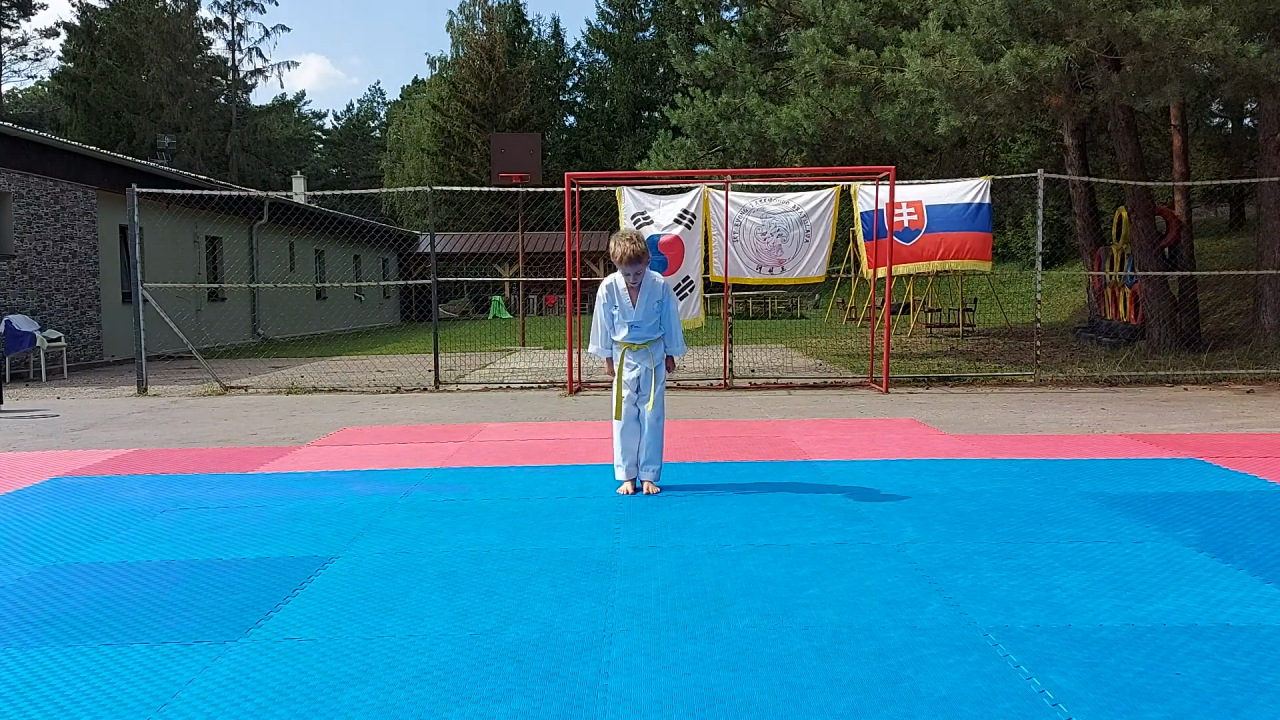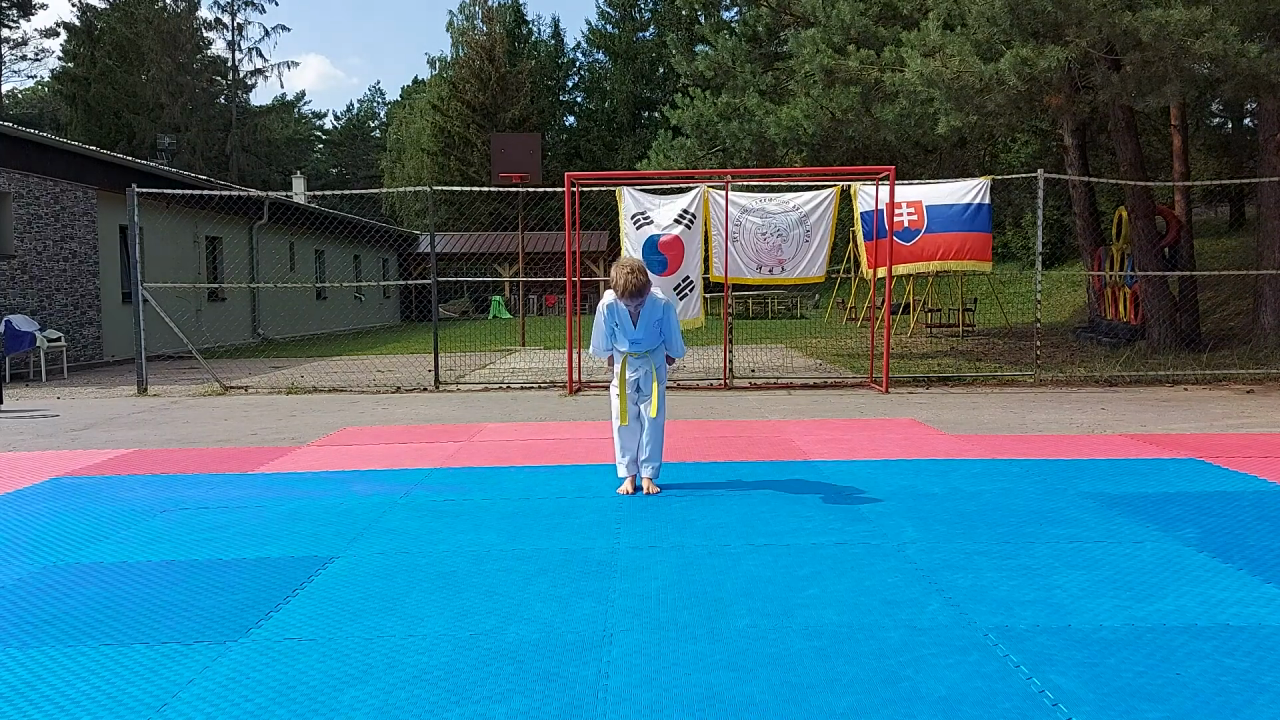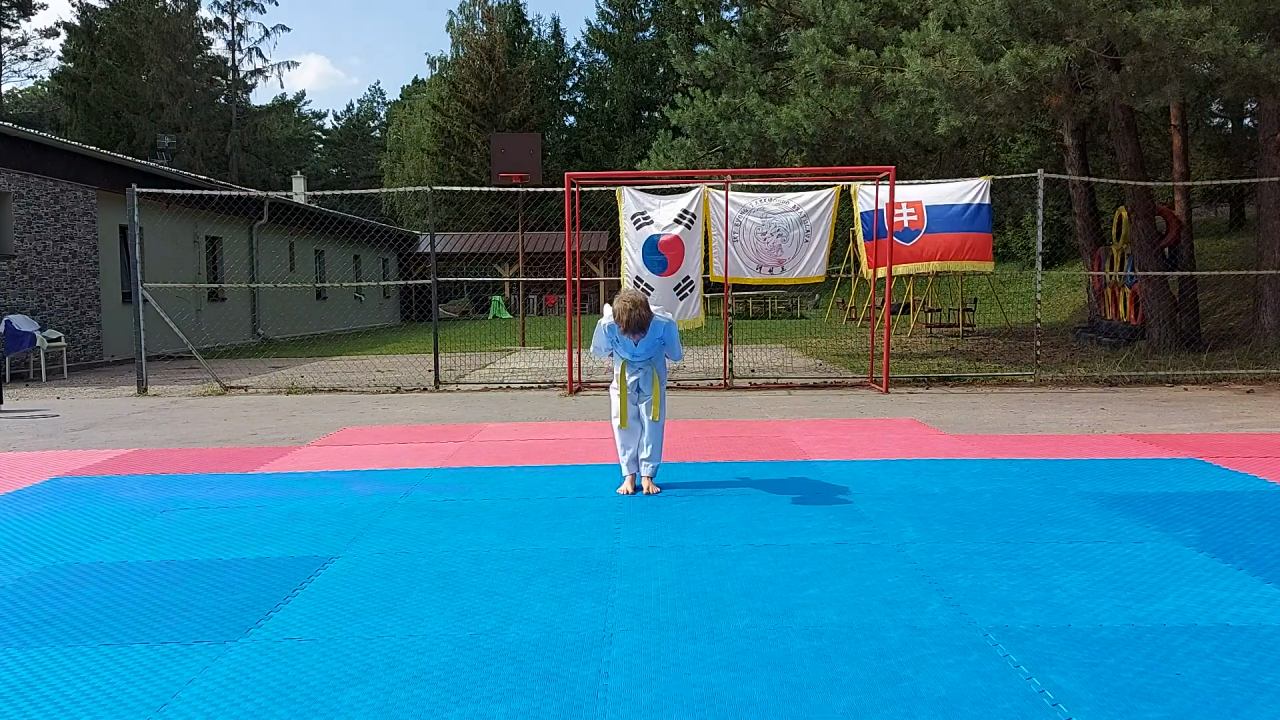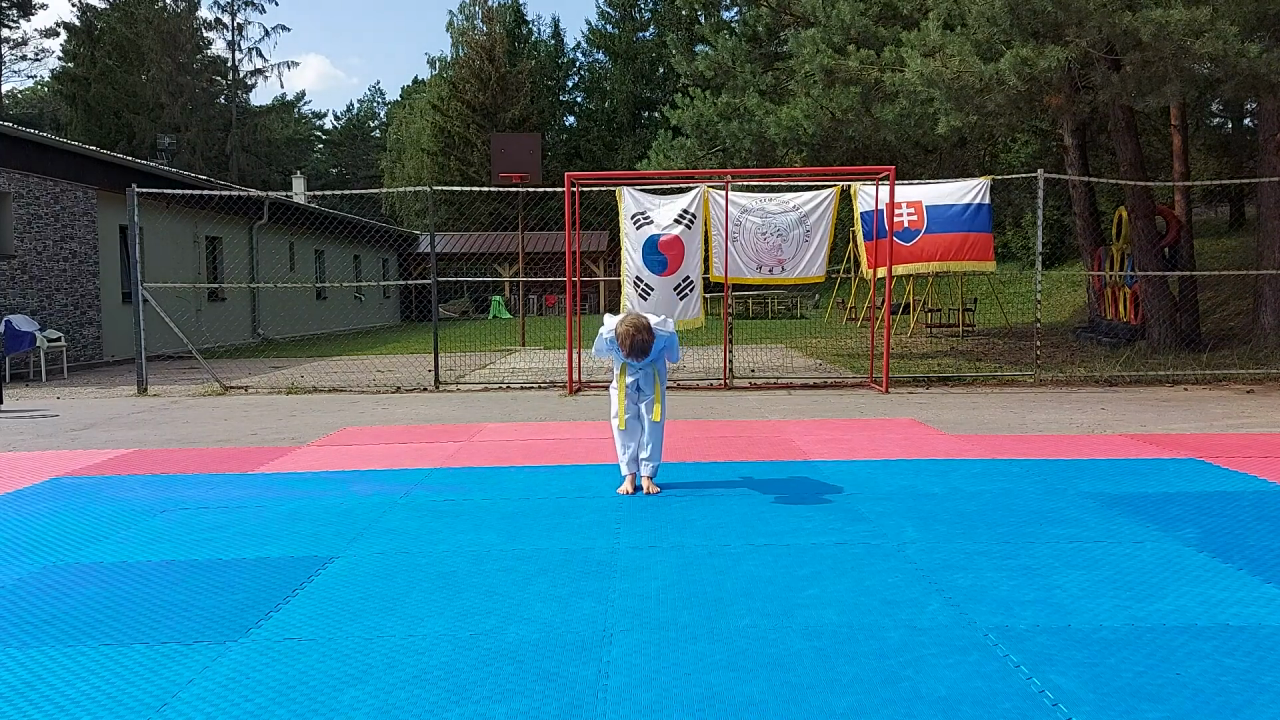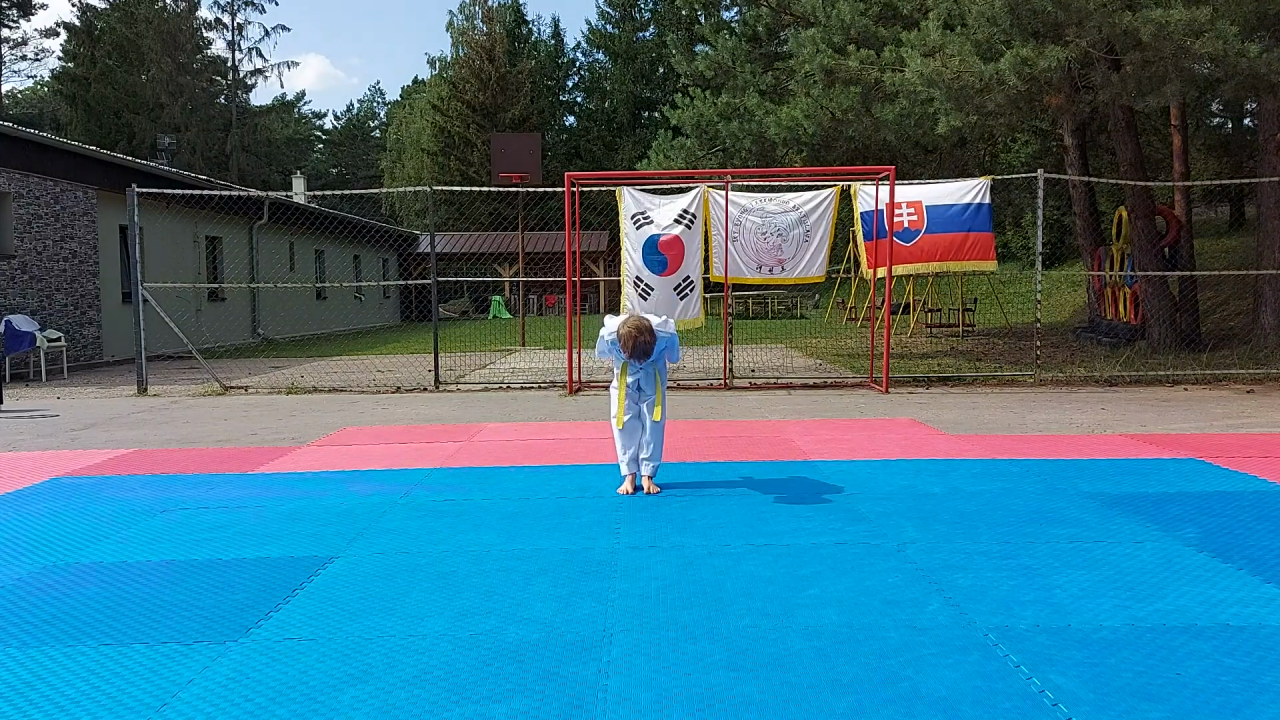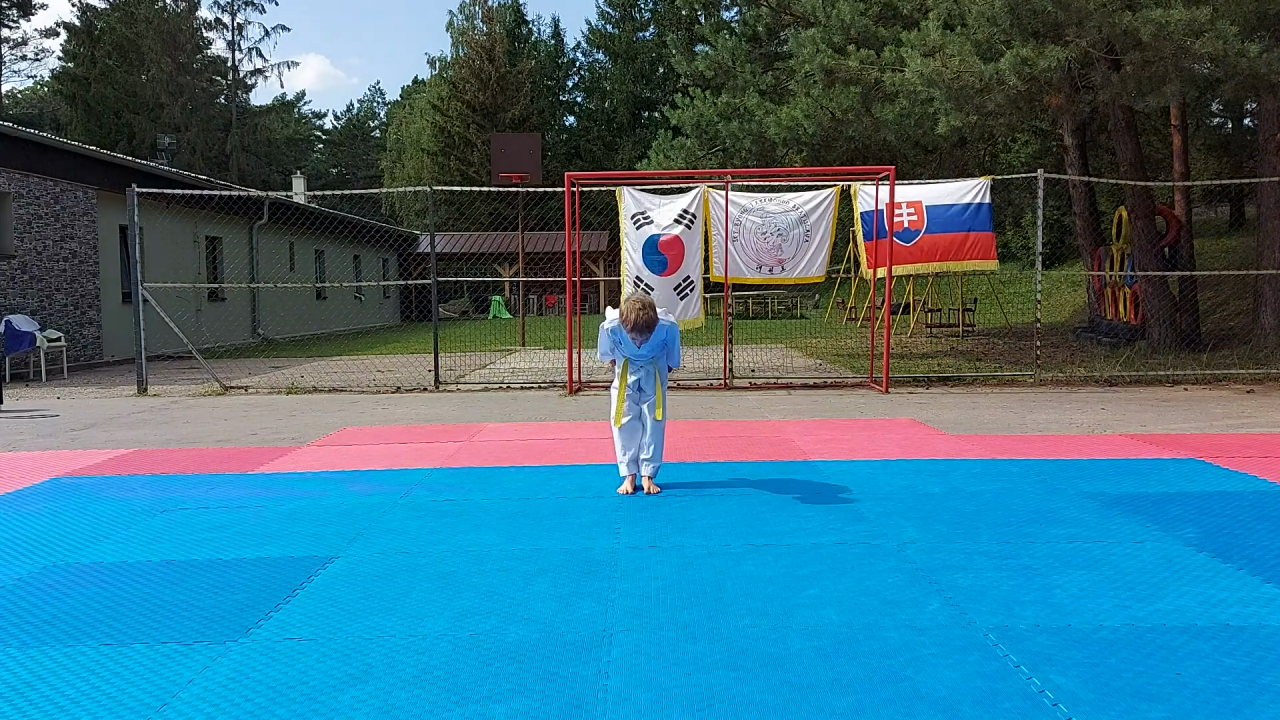
dt=0.1s
person 1, frame 1
left shoulder: (660, 286)
right shoulder: (608, 289)
left elbow: (671, 326)
right elbow: (602, 328)
left wrist: (670, 357)
right wrist: (608, 361)
left hip: (653, 359)
right hip: (623, 360)
left knee: (652, 417)
right knee: (625, 417)
left ankle: (648, 475)
right ankle: (627, 475)
person 1, frame 2
left shoulder: (662, 303)
right shoulder: (608, 305)
left elbow: (672, 335)
right elbow: (602, 338)
left wrist: (671, 355)
right wrist: (610, 358)
left hip: (653, 361)
right hip: (624, 363)
left knee: (653, 417)
right knee: (624, 418)
left ankle: (648, 474)
right ankle: (629, 474)
person 1, frame 3
left shoulder: (664, 322)
right shoulder: (608, 323)
left elbow: (673, 350)
right elbow: (601, 347)
left wrist: (669, 358)
right wrist: (613, 358)
left hip: (653, 368)
right hip: (624, 368)
left knee: (653, 418)
right knee: (623, 418)
left ankle: (648, 473)
right ankle: (630, 473)
person 1, frame 4
left shoulder: (665, 333)
right shoulder: (608, 334)
left elbow: (673, 353)
left wrist: (657, 361)
left hip: (653, 369)
right hip: (624, 371)
left knee: (652, 417)
right knee: (623, 417)
left ankle: (647, 474)
right ankle: (630, 474)
person 1, frame 5
left shoulder: (666, 335)
right shoulder: (610, 335)
left elbow: (673, 353)
left wrist: (664, 361)
left hip: (653, 372)
right hip: (625, 372)
left knee: (653, 418)
right knee: (624, 418)
left ankle: (647, 475)
right ankle: (629, 475)
person 1, frame 6
left shoulder: (667, 326)
right shoulder: (611, 326)
left elbow: (672, 352)
right elbow: (606, 351)
left wrist: (670, 365)
right wrist: (612, 359)
left hip: (654, 369)
right hip: (626, 370)
left knee: (653, 417)
right knee: (624, 418)
left ankle: (648, 474)
right ankle: (629, 474)
